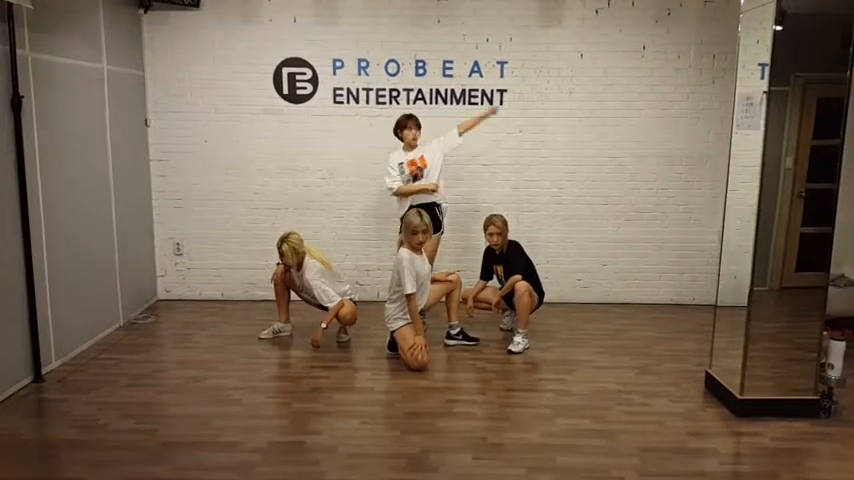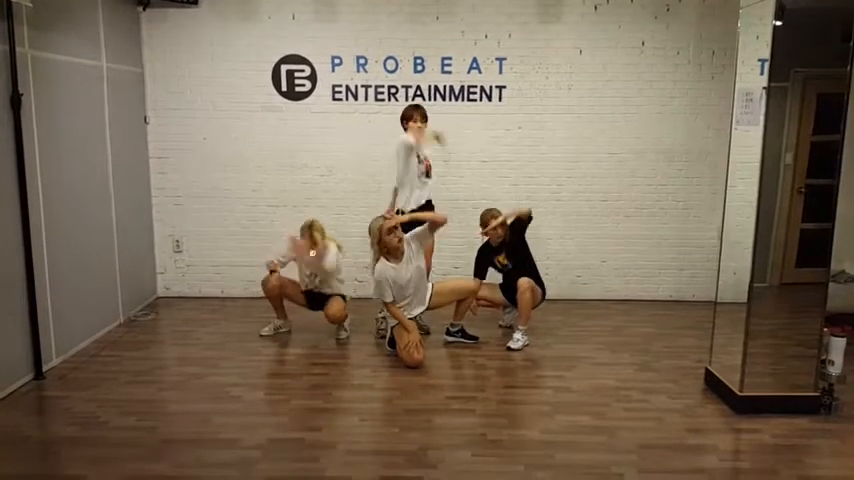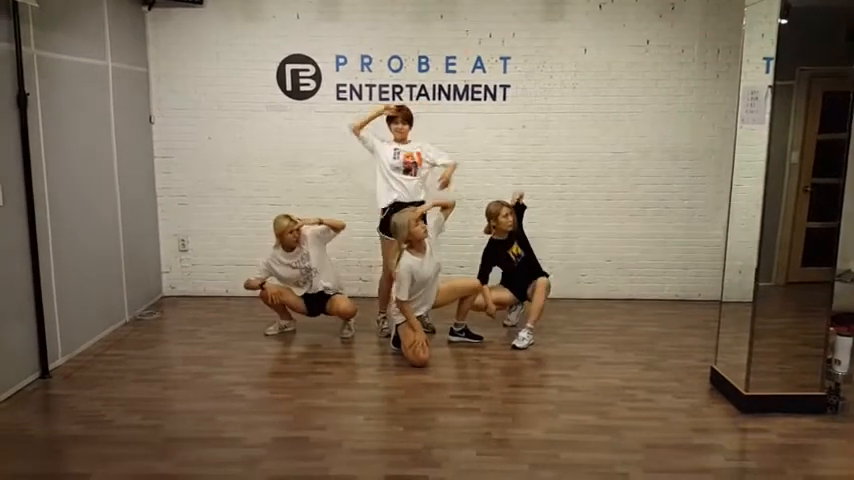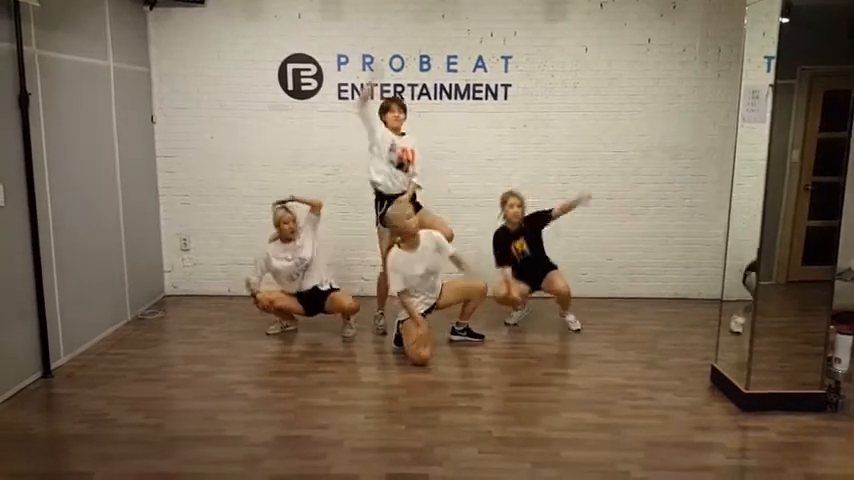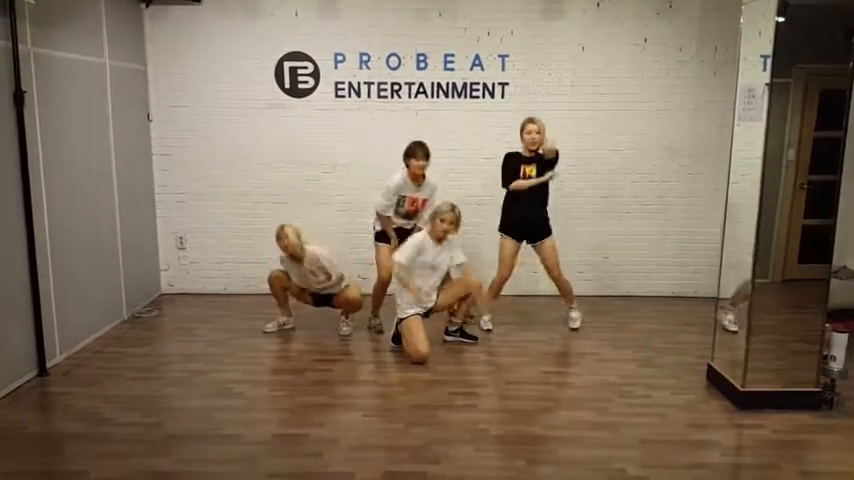
dt=0.5s
person 1, frame 1
left shoulder: (433, 147)
right shoulder: (395, 158)
left elbow: (460, 130)
right elbow: (395, 189)
left wrist: (484, 115)
right wrist: (423, 187)
left hip: (433, 208)
person 1, frame 2
left shoulder: (419, 147)
right shoulder: (404, 141)
right elbow: (414, 141)
left wrist: (393, 205)
right wrist: (433, 136)
left hip: (426, 208)
right hip: (408, 210)
left knee: (425, 268)
right ankle: (383, 315)
person 1, frame 3
left shoulder: (422, 148)
right shoulder: (381, 147)
left elbow: (450, 162)
right elbow: (356, 129)
left wrist: (448, 172)
right wrist: (381, 110)
left hip: (417, 208)
right hip: (392, 209)
right knee: (390, 270)
left ankle: (420, 314)
right ankle: (382, 317)
person 1, frame 4
left shoulder: (410, 141)
right shoulder: (378, 132)
left elbow: (413, 174)
right elbow: (363, 102)
left wrist: (409, 192)
right wrist: (369, 87)
left hip: (407, 199)
right hip: (386, 200)
left knee: (446, 234)
right knee: (389, 266)
right ankle: (379, 313)
person 1, frame 5
left shoulder: (431, 187)
right shoulder: (396, 183)
left elbow: (422, 219)
right elbow: (382, 213)
right wrist: (393, 239)
left hip: (410, 231)
right hip: (386, 231)
right knee: (385, 276)
right ankle: (374, 316)
person 2, frame 1
left shoulder: (419, 249)
right shoulder: (405, 258)
right elbow: (410, 299)
left wrist: (435, 277)
right wrist: (419, 334)
left hip: (419, 303)
right hip: (401, 315)
left knee: (454, 279)
right knee: (419, 362)
left ankle: (454, 332)
right ankle: (398, 340)
person 2, frame 2
left shoulder: (412, 240)
right shoulder: (382, 270)
left elbow: (442, 220)
right elbow: (390, 305)
left wrist: (408, 217)
right wrist: (411, 330)
left hip: (425, 295)
right hip: (403, 312)
left knee: (472, 286)
right knee: (414, 360)
left ankle: (454, 330)
right ankle: (396, 336)
person 2, frame 3
left shoulder: (430, 234)
right shoulder: (406, 264)
left elbow: (451, 205)
right elbow: (401, 302)
left wrist: (430, 204)
right wrist: (418, 331)
left hip: (431, 295)
right hip: (409, 311)
left knee: (474, 286)
right knee: (420, 359)
left ankle: (458, 330)
right ankle: (401, 335)
person 2, frame 4
left shoulder: (433, 237)
right shoulder: (395, 258)
left elbow: (453, 256)
right elbow: (403, 297)
left wrist: (465, 267)
right wrist: (420, 324)
left hip: (435, 293)
right hip: (412, 306)
left knee: (480, 287)
right knee: (421, 357)
left ankle: (459, 329)
right ankle: (404, 330)
person 2, frame 5
left shoulder: (451, 242)
right shoulder: (419, 240)
left elbow: (463, 270)
right elbow: (398, 268)
left wrist: (478, 295)
right wrist: (413, 288)
left hip: (434, 297)
right hip: (411, 304)
left knee: (475, 285)
right knee: (420, 355)
left ankle: (453, 329)
right ankle: (403, 328)
person 3, frame 1
left shoulder: (514, 249)
right shoulder: (489, 252)
left elbow: (517, 277)
right elbow: (484, 279)
left wrist: (499, 295)
right wrist: (471, 297)
left hip: (531, 296)
right hip: (508, 295)
left knee: (521, 286)
right knee: (466, 295)
left ankle: (522, 337)
right ankle: (509, 312)
person 3, frame 2
left shoulder: (513, 234)
right shoulder: (484, 250)
left elbow: (527, 212)
right elbow: (479, 277)
left wrist: (503, 218)
left hip: (532, 290)
right hip: (508, 290)
left knee: (523, 282)
left ankle: (522, 334)
right ankle: (509, 308)
person 3, frame 3
left shoulder: (515, 225)
right shoulder: (491, 249)
left elbow: (519, 196)
right elbow: (482, 279)
left wrist: (516, 198)
right wrist: (489, 302)
left hip: (533, 284)
right hip: (511, 287)
left knee: (543, 282)
right knee: (476, 302)
left ankle: (527, 331)
right ankle: (515, 306)
person 3, frame 4
left shoulder: (533, 221)
right shoulder: (500, 236)
left elbow: (556, 212)
right elbow: (504, 265)
left wrist: (577, 201)
right wrist: (512, 287)
left hip: (545, 270)
right hip: (521, 276)
left knee: (562, 289)
right knee: (499, 294)
left ankle: (566, 314)
right ankle: (520, 307)
person 3, frame 5
left shoulder: (545, 159)
right shoulder: (511, 158)
left elbow: (552, 152)
right elbow: (512, 185)
right wrist: (542, 179)
left hip: (539, 225)
right hip: (512, 225)
left knee: (556, 274)
right knee: (503, 275)
left ankle: (573, 309)
right ankle: (486, 313)
person 4, frame 1
left shoulder: (310, 274)
right shoulder: (300, 257)
left elbow: (337, 302)
right elbow: (286, 263)
left wrist: (320, 328)
right wrist: (281, 266)
left hip: (341, 299)
right hip: (318, 296)
left knee: (346, 316)
right knee: (280, 277)
left ankle: (344, 327)
right ankle: (283, 324)
person 4, frame 2
left shoulder: (331, 248)
right shoulder: (297, 247)
left elbow: (329, 269)
right elbow: (273, 262)
left wrist: (310, 253)
right wrist: (274, 272)
left hip: (331, 294)
right hip: (308, 293)
left knee: (334, 315)
right knee: (269, 283)
left ankle: (342, 322)
right ankle: (282, 321)
person 4, frame 3
left shoulder: (311, 237)
right shoulder: (274, 259)
left elbow: (341, 225)
right elbow: (248, 283)
left wrist: (317, 221)
right wrist: (264, 285)
left hip: (327, 295)
right hip: (304, 300)
left knee: (347, 310)
right knee: (267, 293)
left ankle: (347, 321)
right ankle: (286, 321)
person 4, frame 4
left shoulder: (307, 231)
right shoulder: (270, 252)
left elbow: (318, 204)
right elbow: (251, 281)
left wrist: (293, 199)
right wrist: (256, 294)
left hip: (324, 292)
right hip: (299, 299)
left knee: (351, 307)
right knee: (262, 302)
left ankle: (347, 319)
right ankle: (288, 320)
person 4, frame 5
left shoulder: (318, 254)
right shoulder: (285, 260)
left elbow: (337, 278)
right wrist: (292, 284)
left hip: (335, 292)
right hip: (312, 294)
left knee: (355, 298)
right knee: (275, 277)
left ankle: (345, 318)
right ankle: (286, 317)
